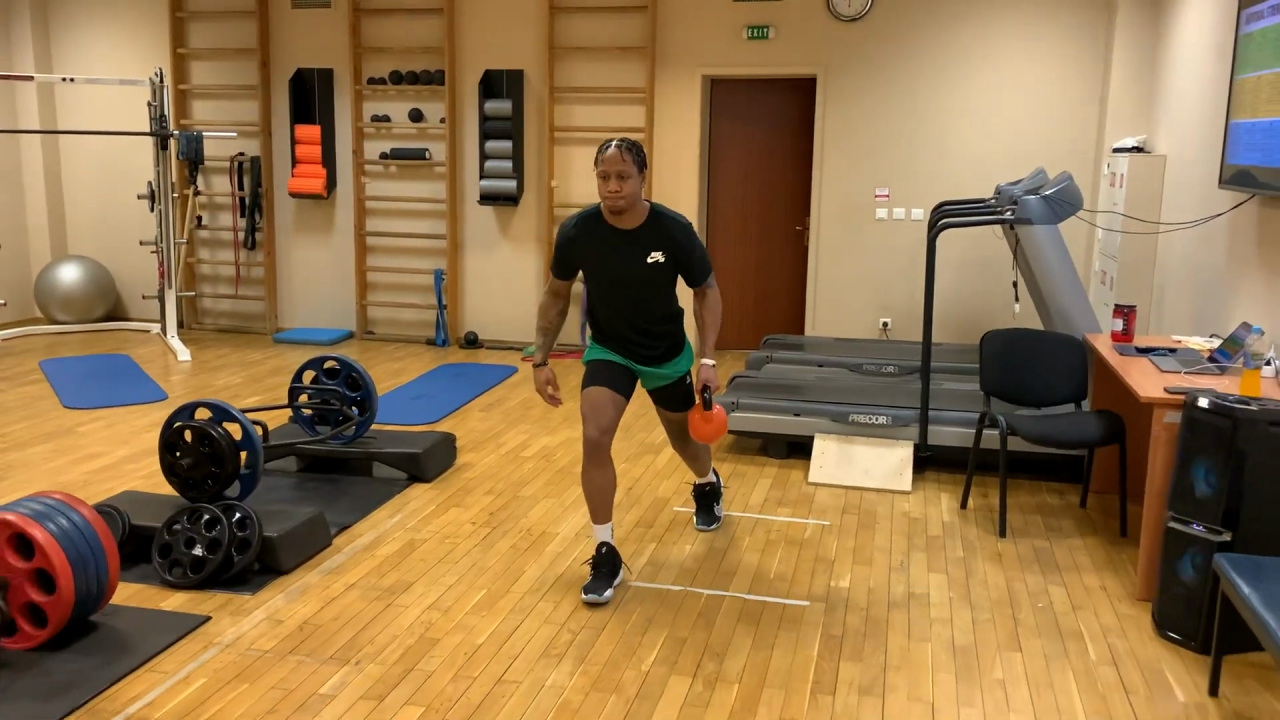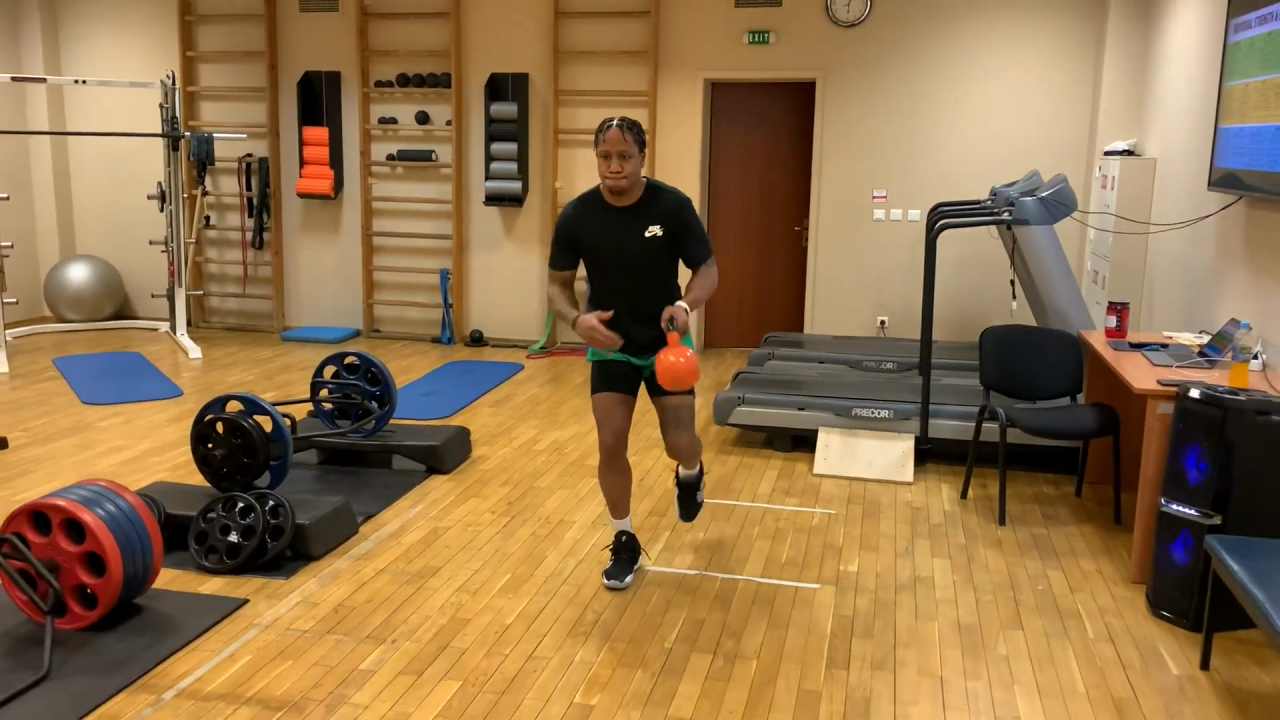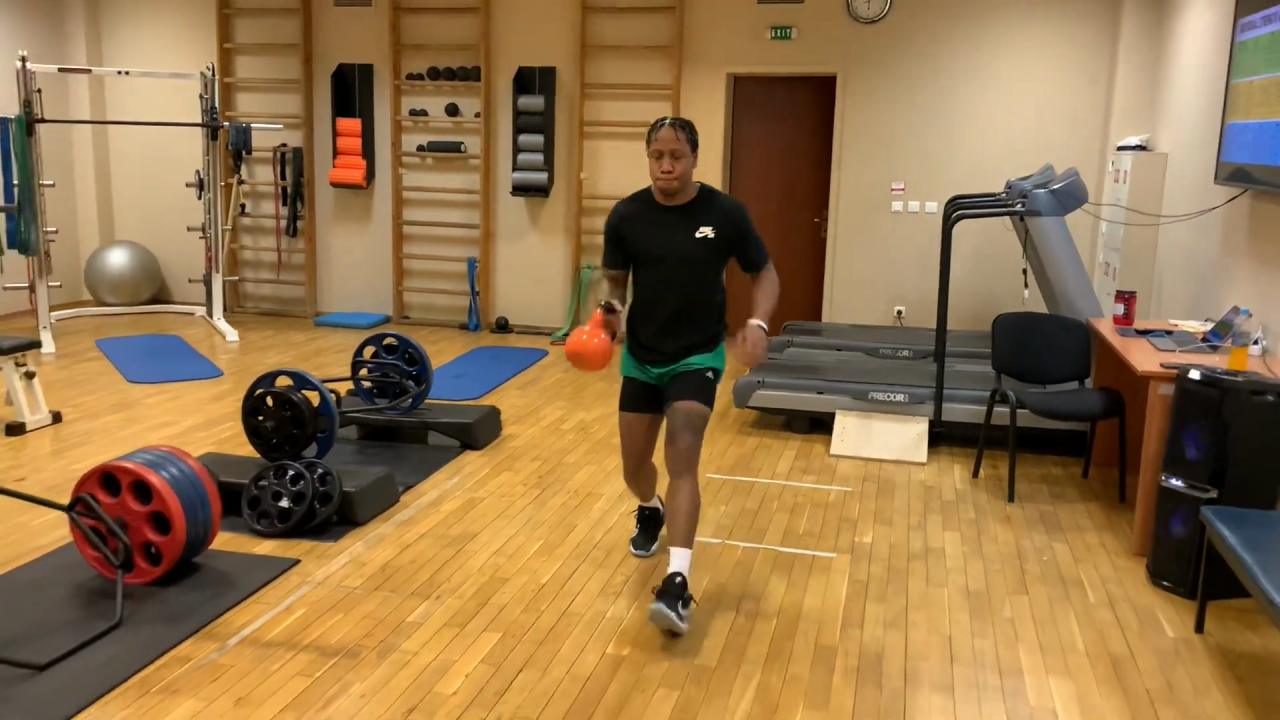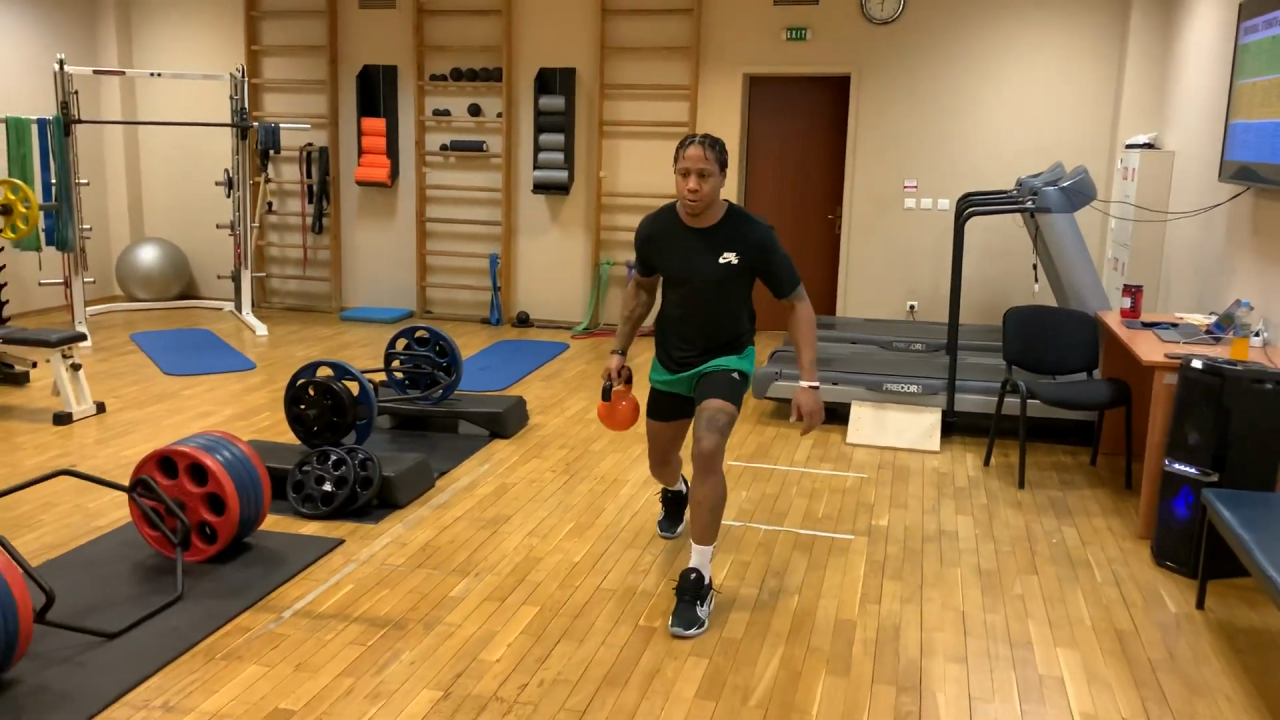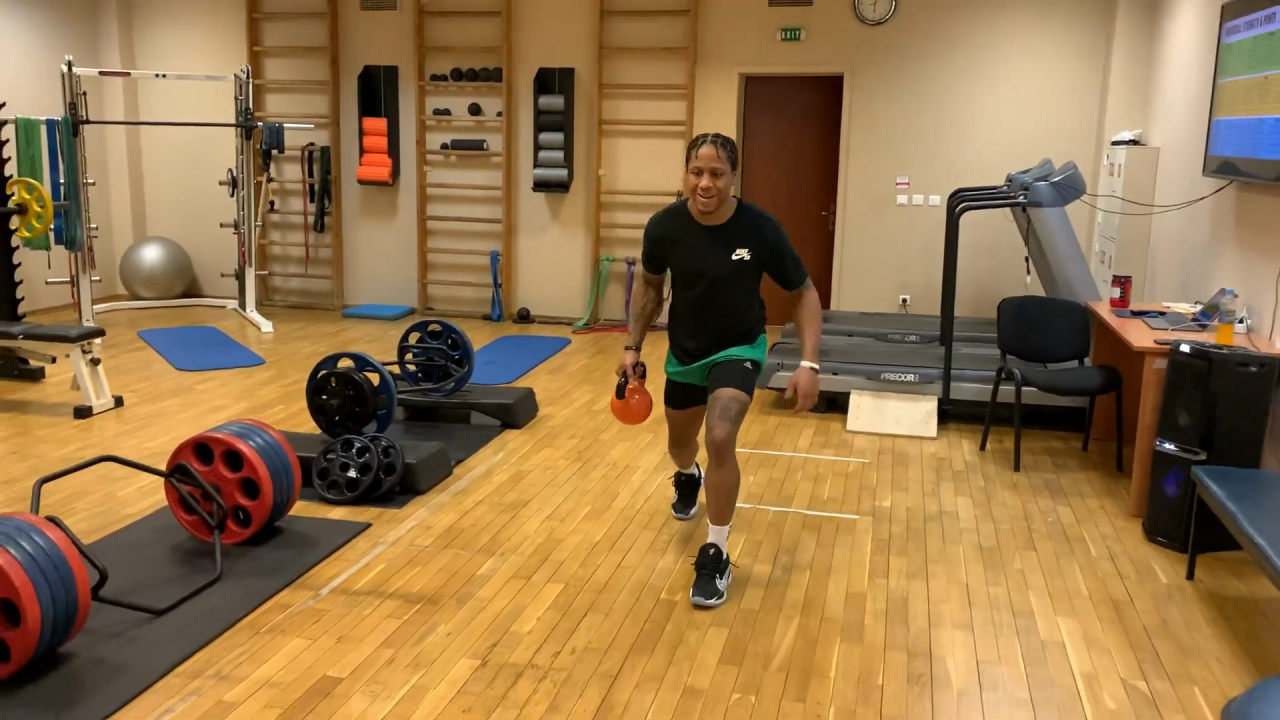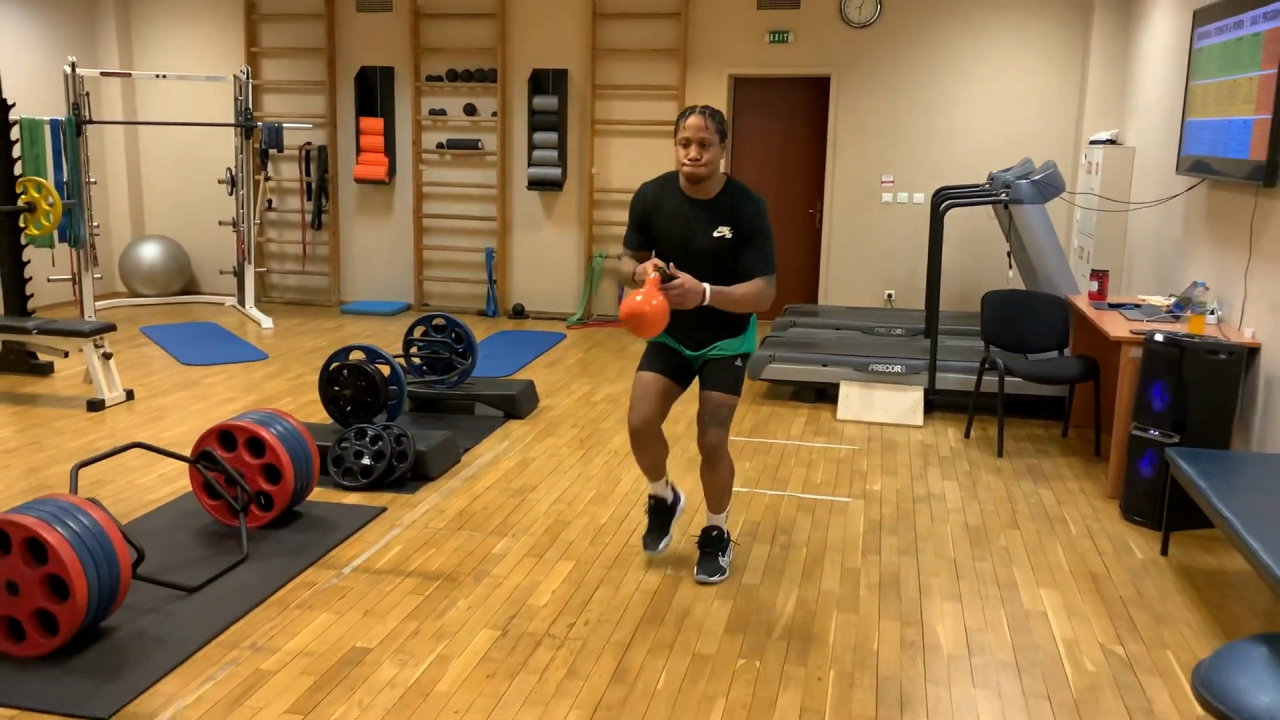
dt=0.4s
person 1, frame 1
left shoulder: (674, 231)
right shoulder: (576, 232)
left elbow: (706, 290)
right elbow: (556, 294)
left wrist: (707, 359)
right wrist: (541, 360)
left hip: (667, 353)
right hip: (608, 350)
left knee: (684, 437)
right knee: (594, 440)
left ankle: (708, 485)
right ankle: (606, 554)
person 1, frame 2
left shoulder: (673, 206)
right shoulder: (576, 216)
left elbow: (706, 270)
right elbow: (558, 284)
left wrist: (685, 305)
right wrist: (578, 319)
left hip: (665, 341)
right hip: (610, 344)
left knee: (679, 444)
right knee: (611, 446)
left ankle: (689, 472)
right ankle: (624, 541)
person 1, frame 3
left shoulder: (724, 212)
right shoulder: (625, 215)
left elbow: (765, 273)
right elbow: (614, 281)
left wrist: (757, 324)
right wrist: (611, 306)
left hip: (697, 356)
right hip: (641, 356)
left knee: (681, 459)
right knee: (634, 465)
left ankle: (676, 584)
right ankle: (651, 512)
person 1, frame 4
left shoulder: (752, 235)
right shoulder: (654, 229)
left elbow: (797, 303)
left wrist: (808, 382)
right wrist: (619, 349)
left hip: (726, 359)
right hip: (669, 361)
left knee: (707, 451)
right knee: (660, 463)
left ankle: (697, 579)
right ankle: (675, 492)
person 1, frame 5
left shoulder: (762, 231)
right shoulder: (663, 227)
left elbow: (804, 294)
right elbow: (650, 284)
left wrist: (808, 363)
right wrist: (632, 345)
left hip: (738, 349)
right hip: (683, 351)
left knee: (720, 440)
right knee: (680, 444)
left ankle: (715, 555)
right ankle: (689, 477)
person 1, frame 6
left shoulder: (746, 207)
right shoulder: (650, 198)
left elbow: (763, 292)
right elbow: (632, 258)
left wrist: (705, 292)
right wrist: (641, 271)
left hip: (727, 337)
right hip: (671, 332)
left knee: (711, 443)
right knee: (640, 424)
left ankle: (716, 534)
right ankle: (663, 498)
